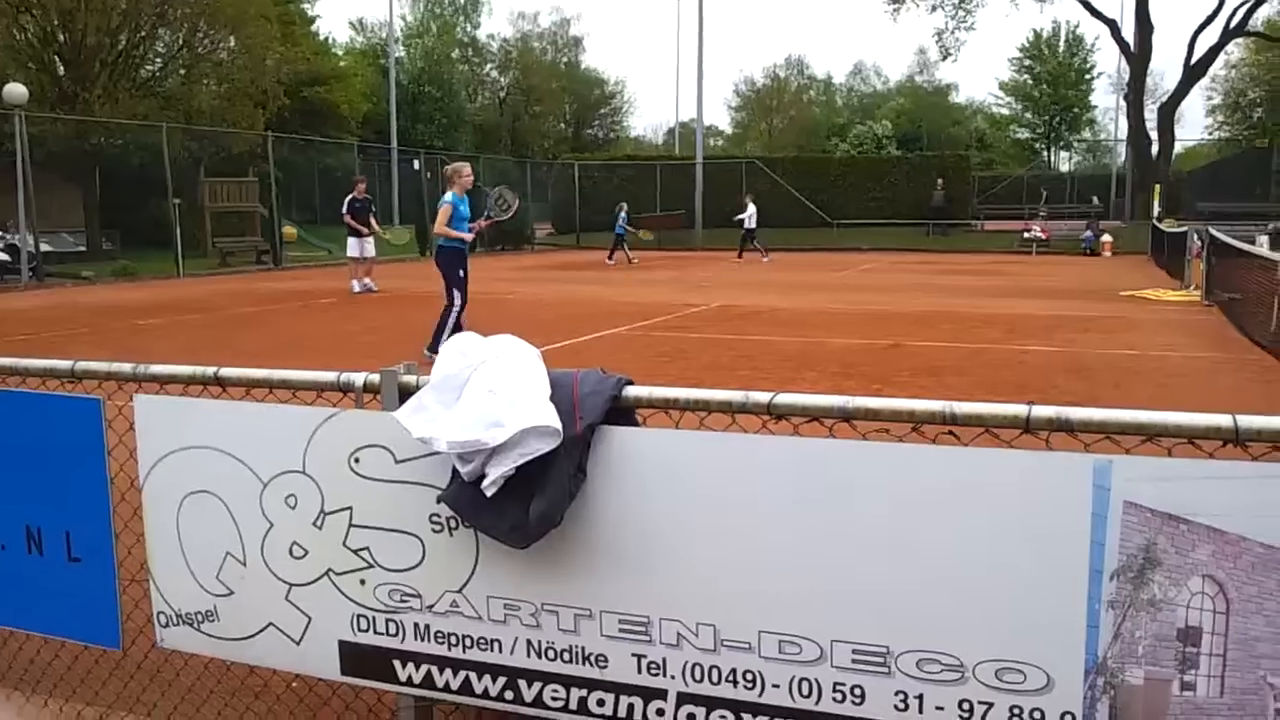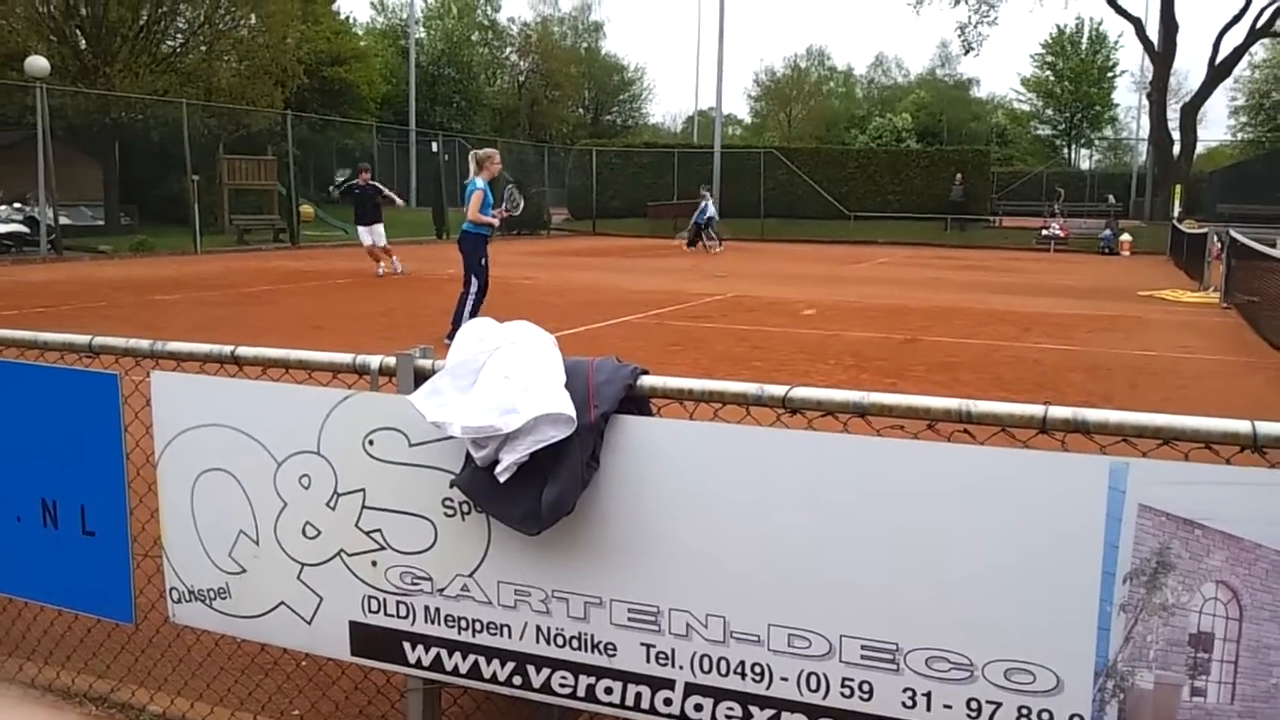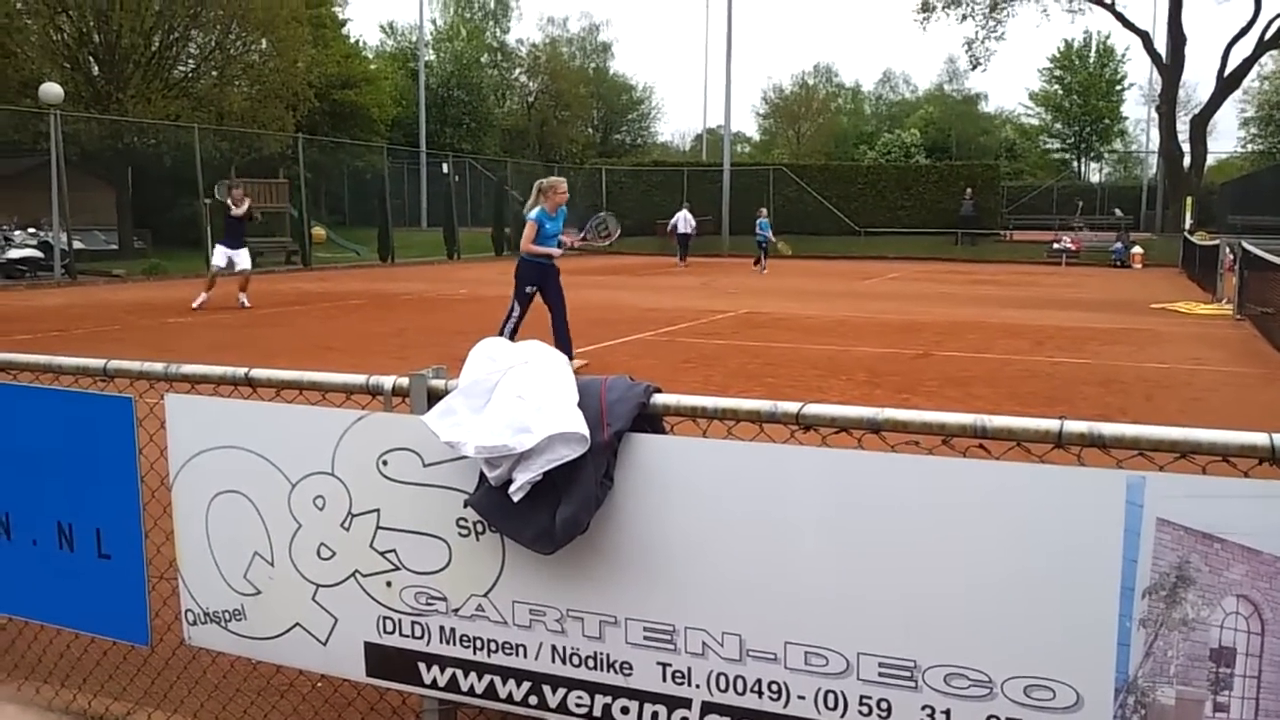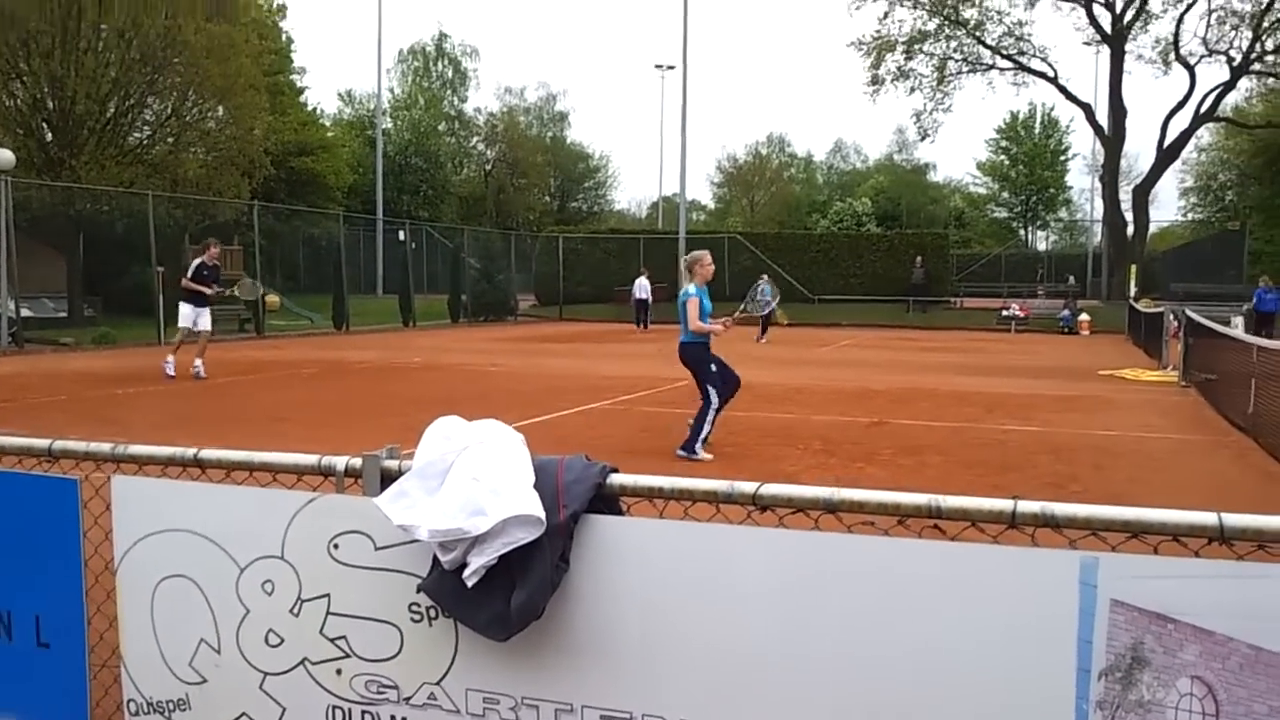
dt=1s
person 1, frame 1
left shoulder: (464, 199)
right shoulder: (449, 199)
right elbow: (438, 229)
left wrist: (474, 226)
right wrist: (463, 235)
left hip: (459, 254)
right hip: (448, 254)
left knee: (460, 301)
right knee: (456, 301)
right ankle: (436, 348)
person 1, frame 2
left shoulder: (481, 184)
right shoulder: (479, 185)
right elbow: (472, 216)
left wrist: (493, 214)
right wrist: (492, 220)
left hip: (477, 240)
right hip: (472, 240)
left knee: (481, 286)
right knee: (472, 288)
right ankle: (455, 335)
person 1, frame 3
left shoulder: (561, 212)
right shoulder: (536, 216)
right elbow: (524, 247)
left wrist: (566, 240)
right wrist: (551, 251)
left hip: (548, 269)
right hip: (530, 268)
left knee: (559, 311)
right knee: (518, 311)
left ankle: (567, 358)
person 1, frame 4
left shoulder: (702, 289)
right shoulder: (691, 293)
right elbow: (693, 326)
left wrist: (719, 322)
right wrist: (715, 329)
left hip: (700, 349)
right hip: (693, 350)
left knee: (732, 382)
right knee: (713, 399)
left ankle: (701, 421)
right ankle: (691, 447)
